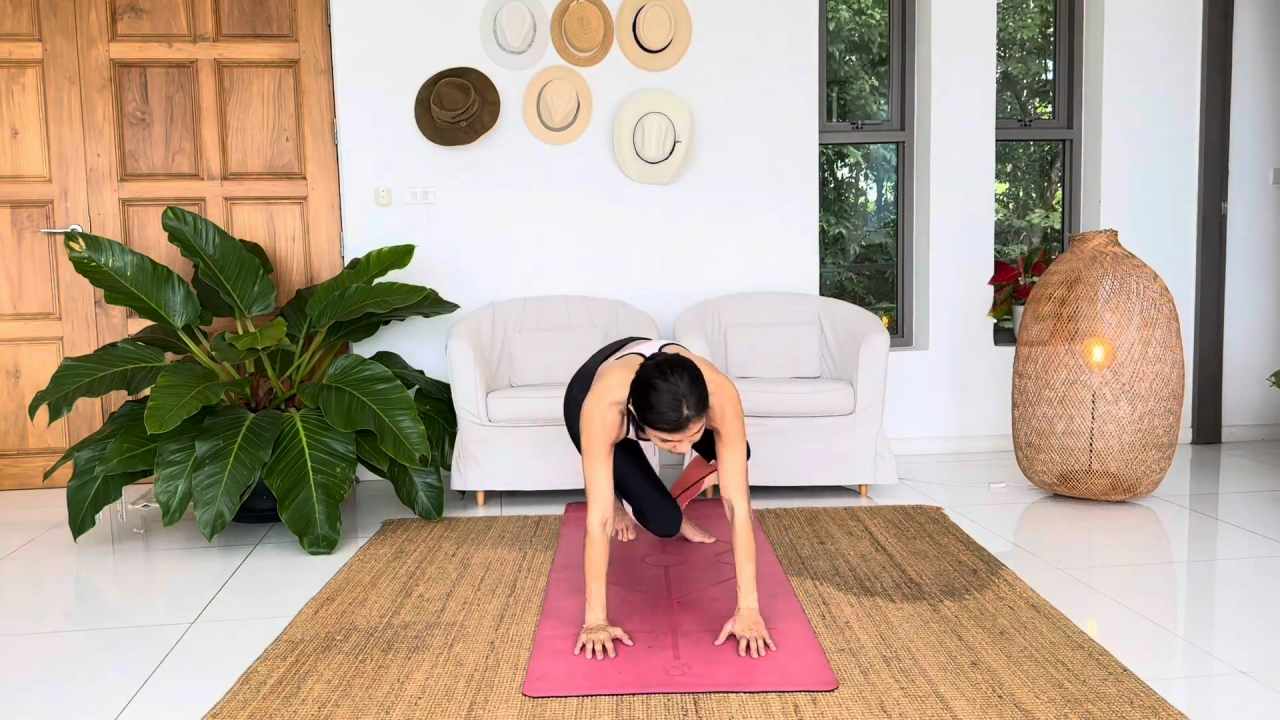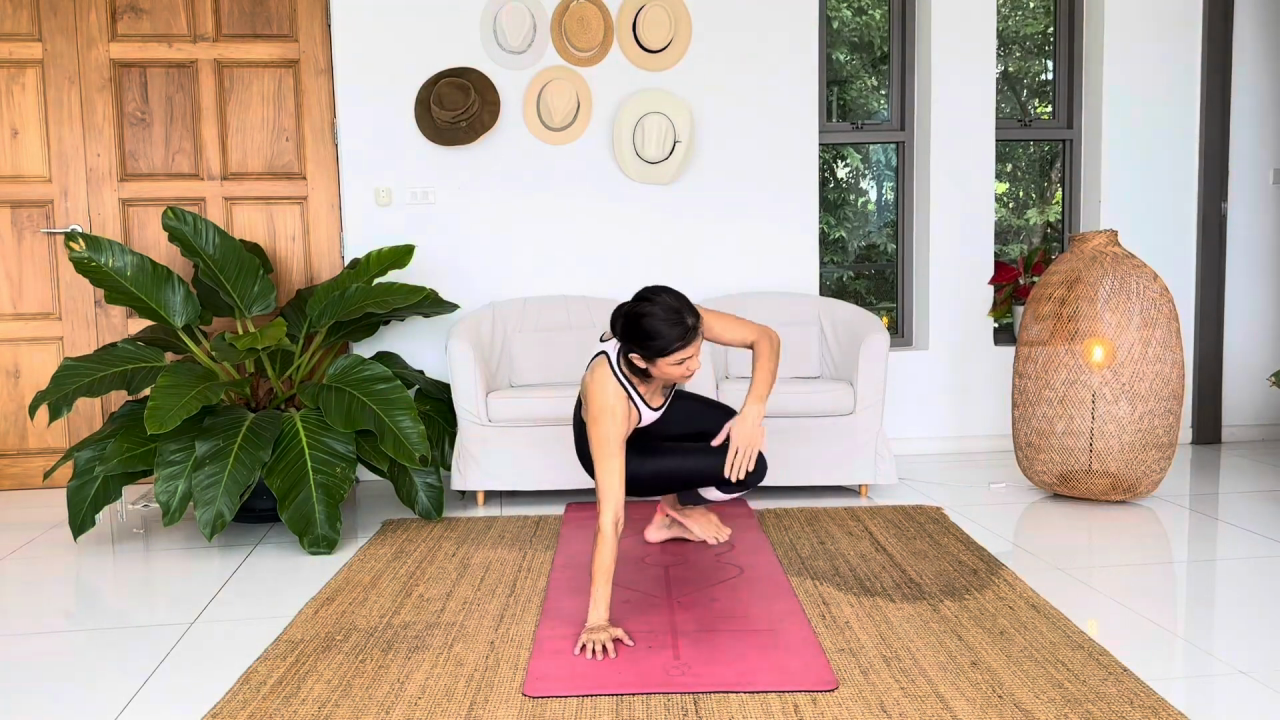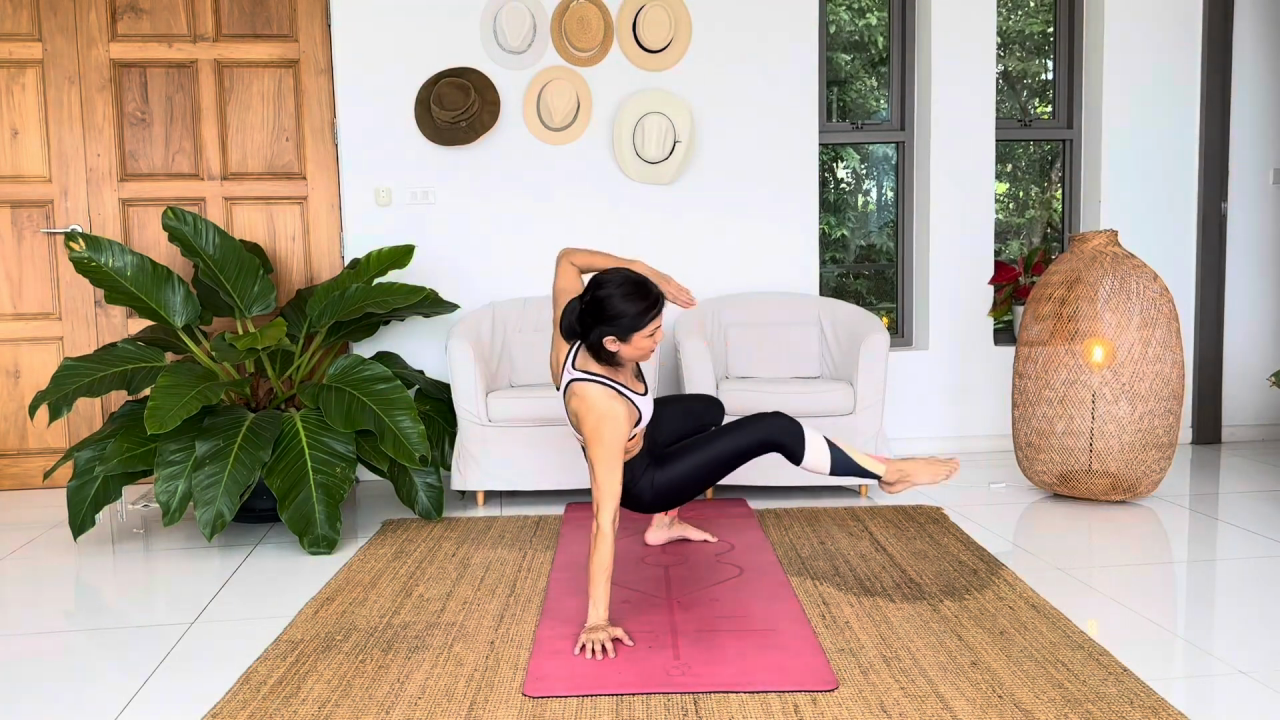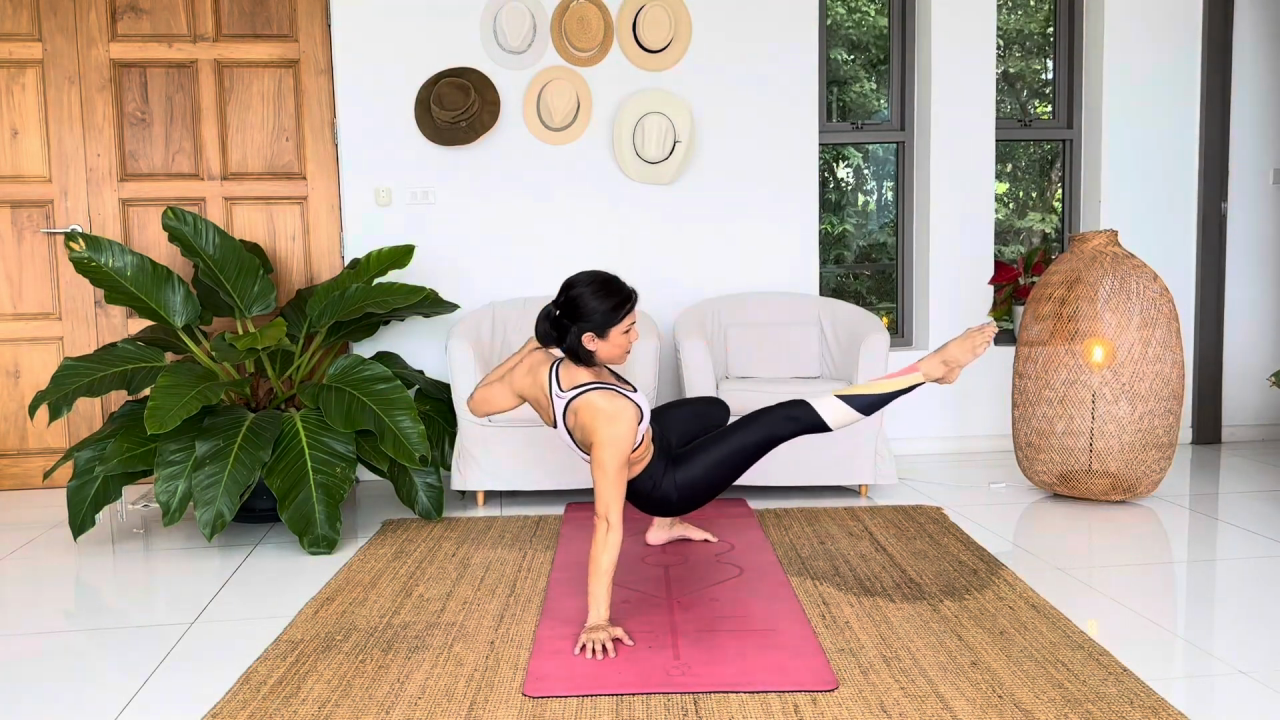
dt=0.3s
person 1, frame 1
left shoulder: (716, 391)
right shoulder: (605, 406)
left elbow: (737, 502)
right elbow: (598, 520)
left wrist: (748, 607)
right wrist: (595, 619)
right hip: (589, 404)
right knee: (666, 521)
left ankle: (672, 506)
right ankle: (622, 494)
person 1, frame 2
left shoulder: (683, 330)
right shoulder: (610, 400)
left elbow: (766, 338)
right elbow: (611, 519)
left wrist: (750, 414)
right wrist: (597, 619)
right hip: (619, 446)
left knee: (730, 427)
right knee: (744, 470)
left ankle: (664, 521)
right ankle: (681, 505)
person 1, frame 3
left shoulder: (574, 336)
right shoulder: (604, 409)
left elbow: (569, 258)
right elbow: (604, 520)
left wrist: (652, 276)
right wrist: (598, 620)
left hip: (644, 439)
right hip: (643, 479)
left knee: (708, 409)
right knee: (780, 431)
left ankle: (665, 524)
right ankle: (886, 471)
person 1, frame 4
left shoulder: (540, 364)
right shoulder: (607, 412)
left elbow: (478, 402)
right elbow: (607, 523)
right wrist: (598, 620)
left hip: (642, 447)
right hip: (659, 481)
left knee: (713, 411)
right knee: (789, 417)
left ankle: (665, 526)
right ankle: (924, 371)
